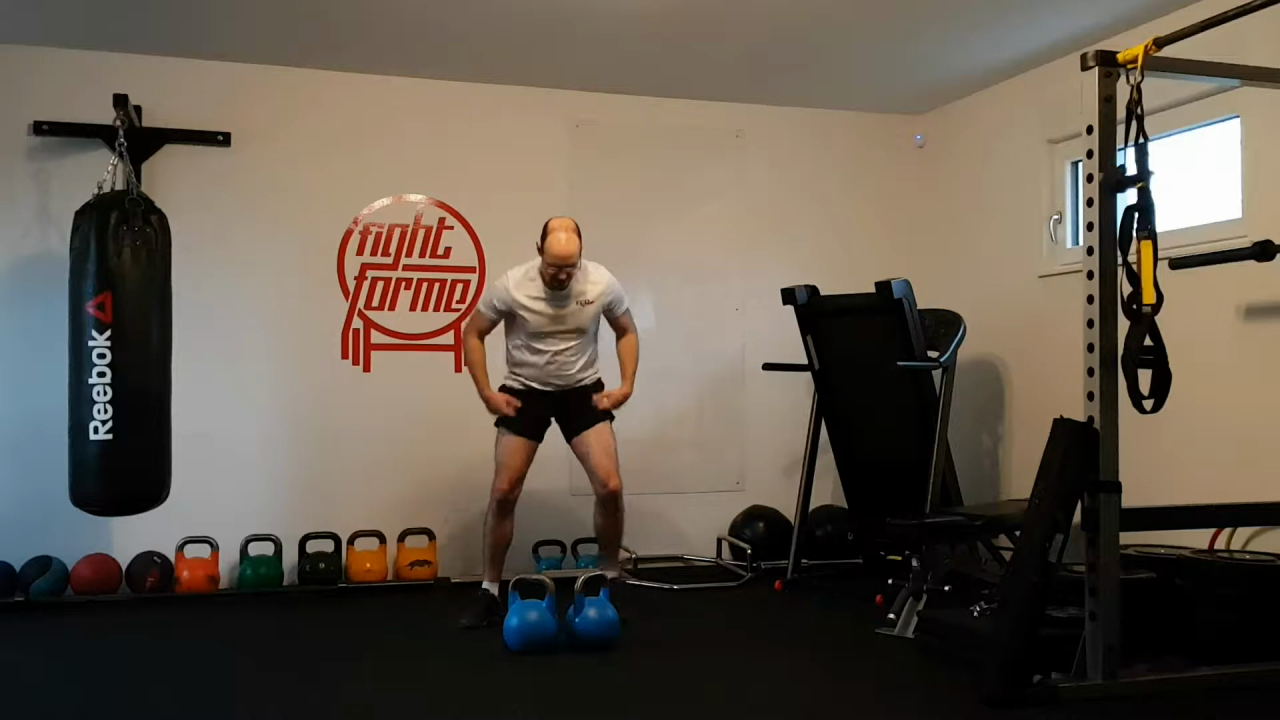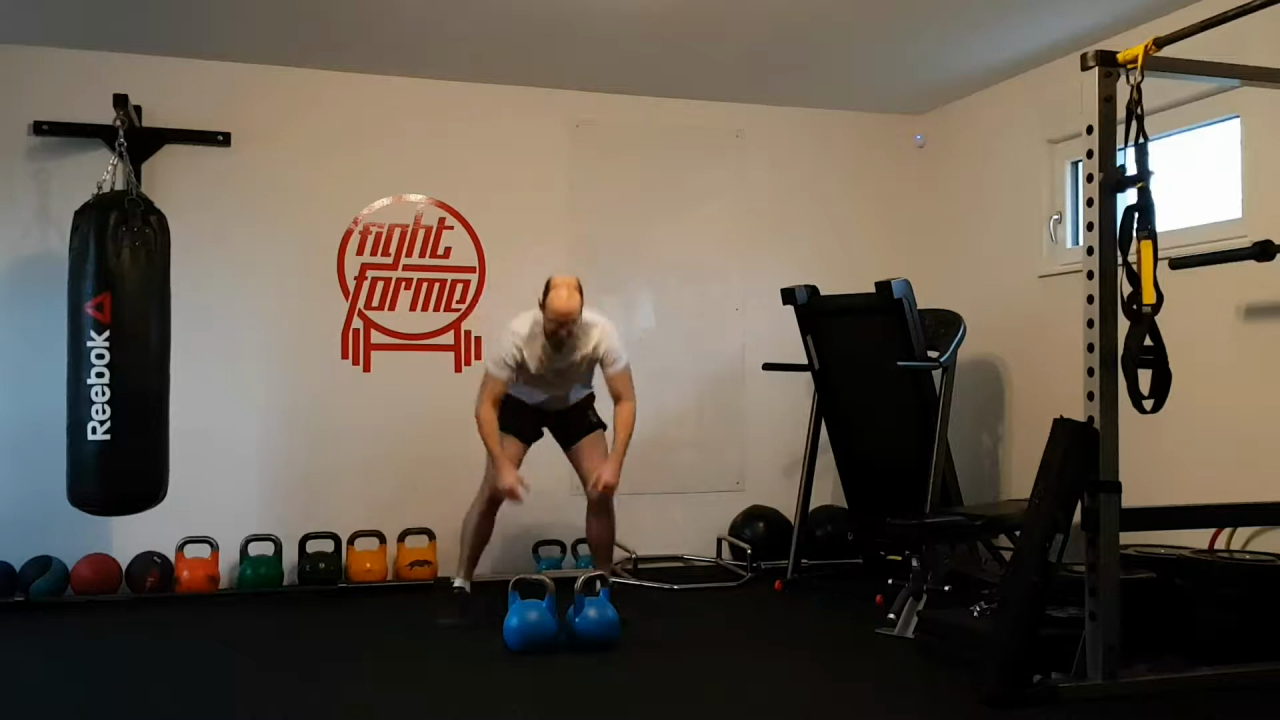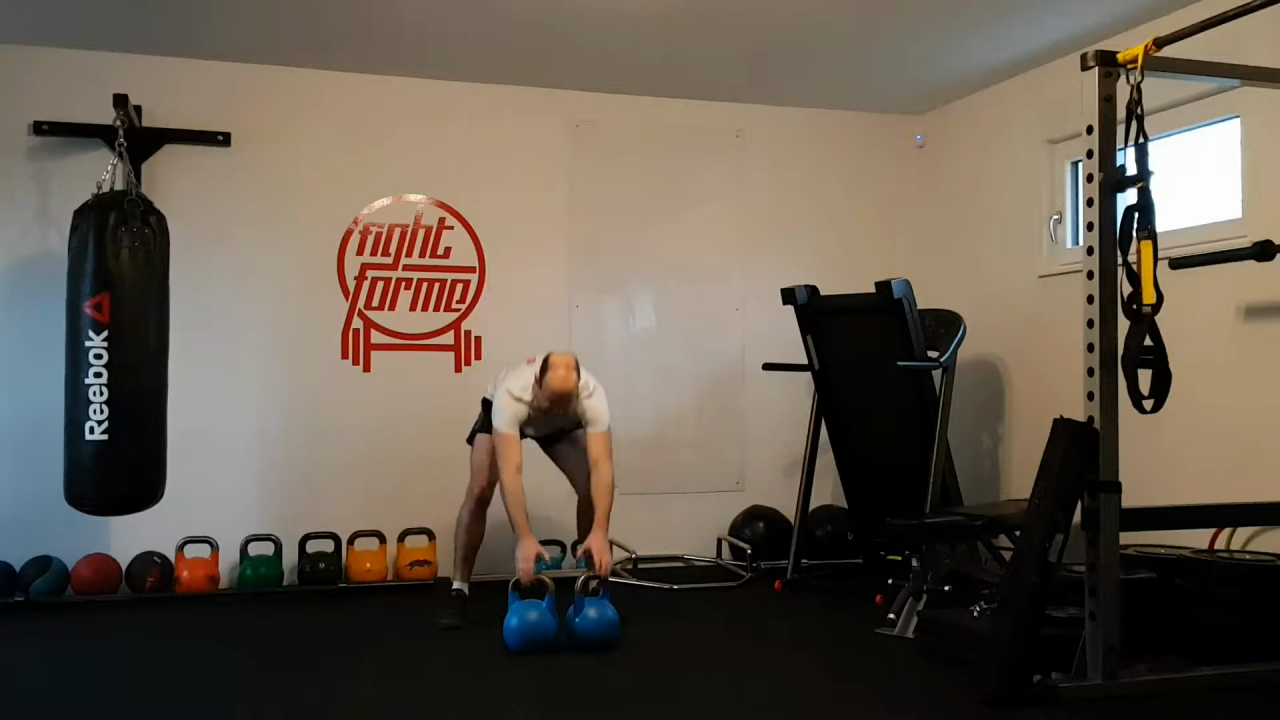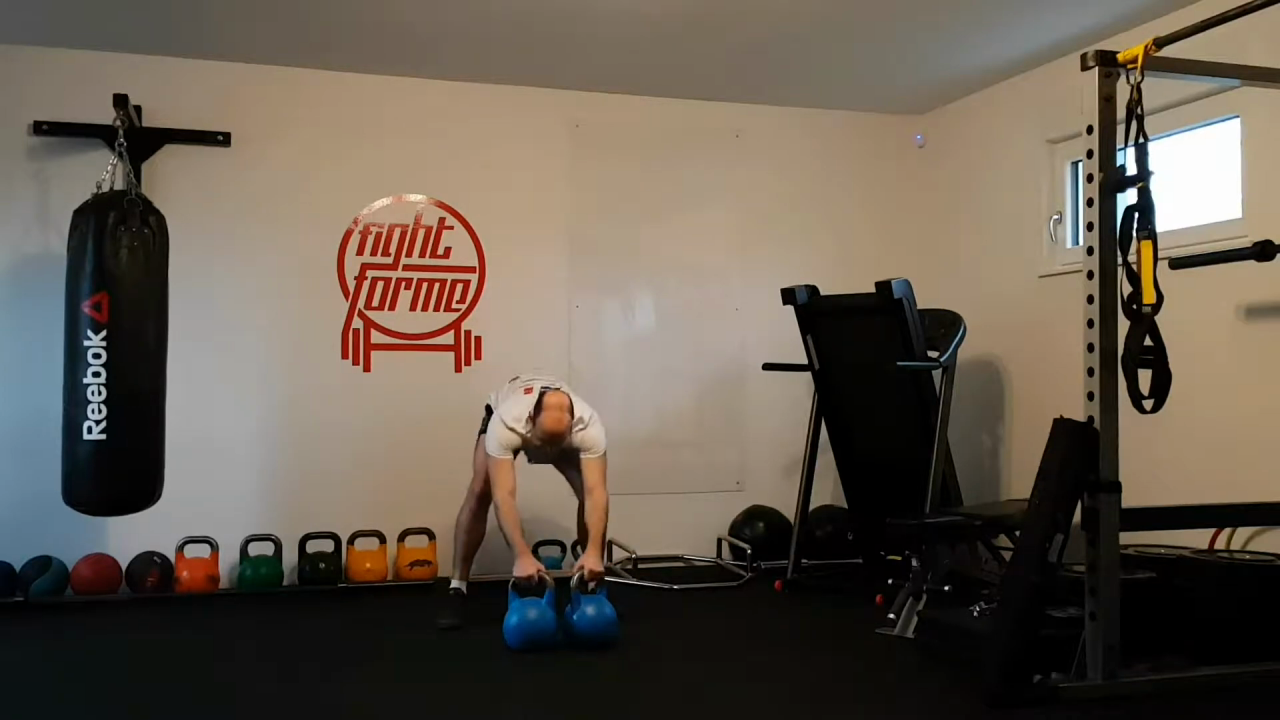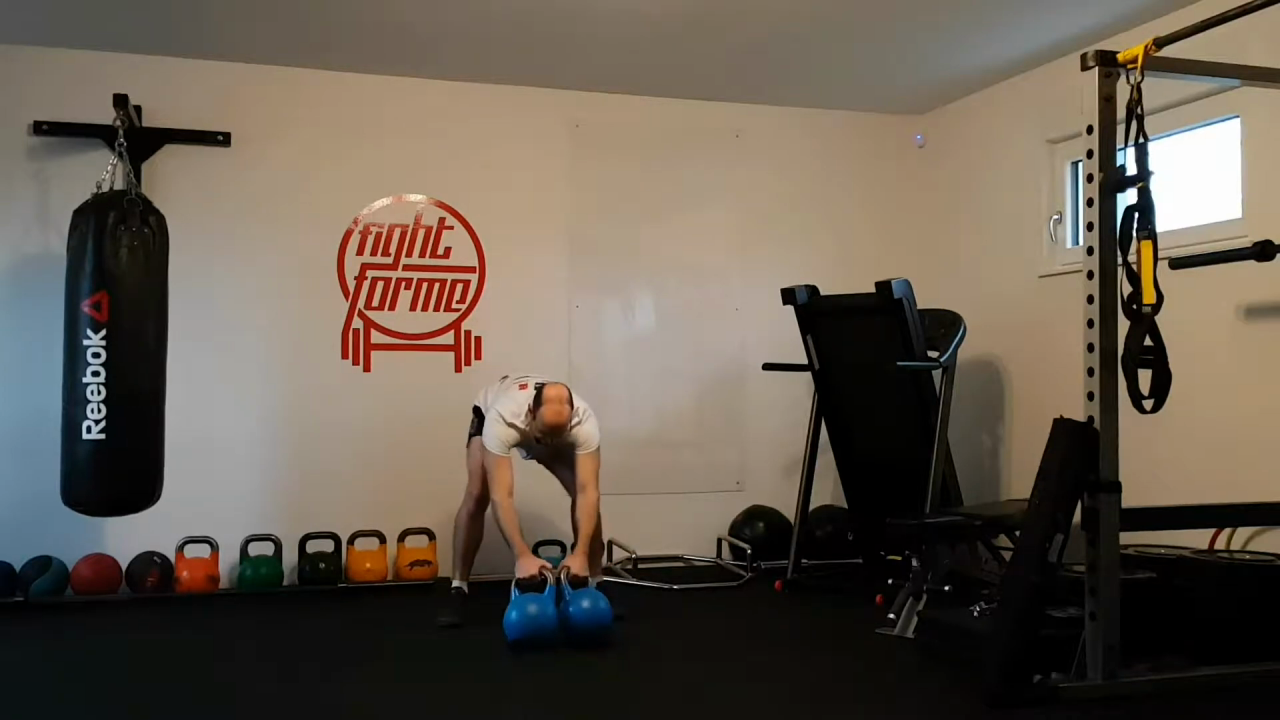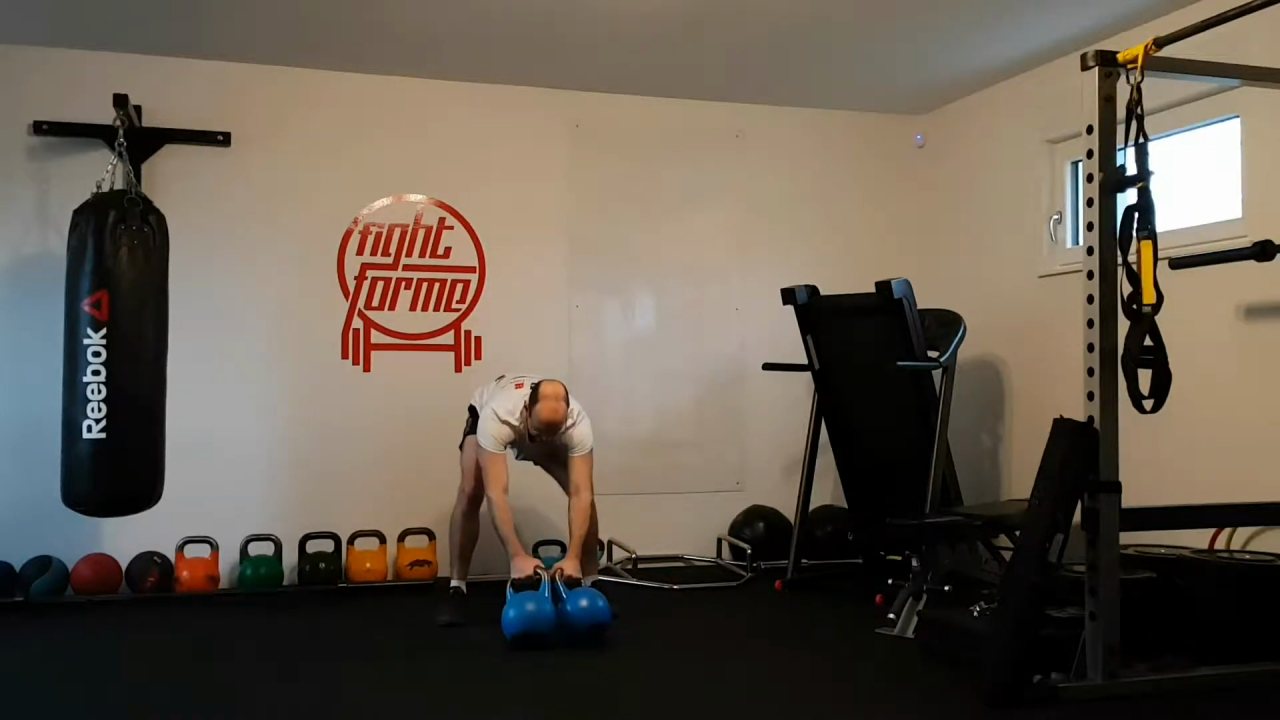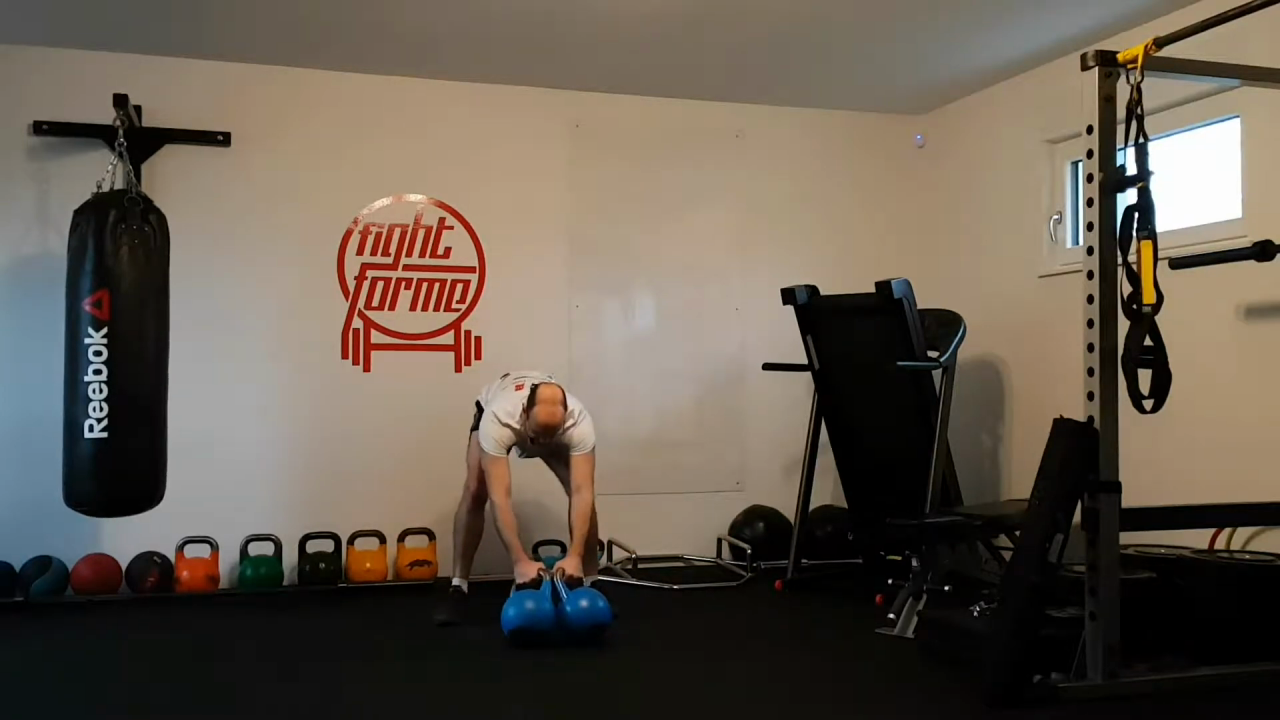
dt=0.2s
person 1, frame 1
left shoulder: (603, 283)
right shoulder: (511, 285)
left elbow: (627, 332)
right elbow: (472, 333)
left wrist: (626, 385)
right wrist: (486, 392)
left hip: (582, 392)
right hip: (526, 393)
left knee: (610, 487)
right knee: (504, 492)
left ankle: (610, 579)
right ankle: (490, 592)
person 1, frame 2
left shoulder: (602, 333)
right shoulder: (516, 337)
left elbow: (626, 400)
right elbow: (486, 406)
left wrist: (614, 462)
right wrist: (503, 466)
left hip: (575, 404)
right hip: (520, 403)
left knee: (600, 494)
right knee: (491, 493)
right ankle: (461, 587)
person 1, frame 3
left shoulder: (591, 395)
right shoulder: (510, 395)
left elbow: (602, 467)
right elbow: (511, 472)
left wrist: (600, 533)
right wrist: (524, 539)
left hip: (557, 427)
right hip: (505, 418)
left knee: (589, 488)
right knee: (479, 491)
right ankle: (458, 592)
person 1, frame 4
left shoulder: (587, 425)
right shoulder: (506, 424)
left elbow: (596, 492)
right elbow: (503, 496)
left wrist: (594, 551)
right wrist: (522, 555)
left hip: (560, 429)
right hip: (500, 409)
left knee: (587, 493)
right knee: (479, 492)
left ankle: (593, 585)
right ankle: (457, 589)
person 1, frame 5
left shoulder: (582, 420)
right shoulder: (501, 420)
left elbow: (588, 491)
right elbow: (501, 496)
left wrist: (581, 554)
right wrist: (523, 555)
right hip: (489, 409)
left knee: (581, 491)
right knee: (478, 495)
left ankle: (594, 586)
right ankle: (458, 590)
person 1, frame 6
left shoulder: (577, 423)
right shoulder: (495, 417)
left elbow: (581, 494)
right elbow: (496, 493)
left wrist: (573, 556)
right wrist: (517, 556)
left knee: (584, 493)
right knee: (470, 493)
left ankle: (591, 584)
right ankle: (457, 589)
person 1, frame 7
left shoulder: (579, 422)
right shoulder: (496, 420)
left elbow: (582, 493)
right elbow: (499, 497)
left wrist: (574, 555)
right wrist: (520, 561)
right hip: (492, 406)
left knee: (581, 492)
right knee: (475, 491)
left ankle: (591, 585)
right ankle: (458, 588)
